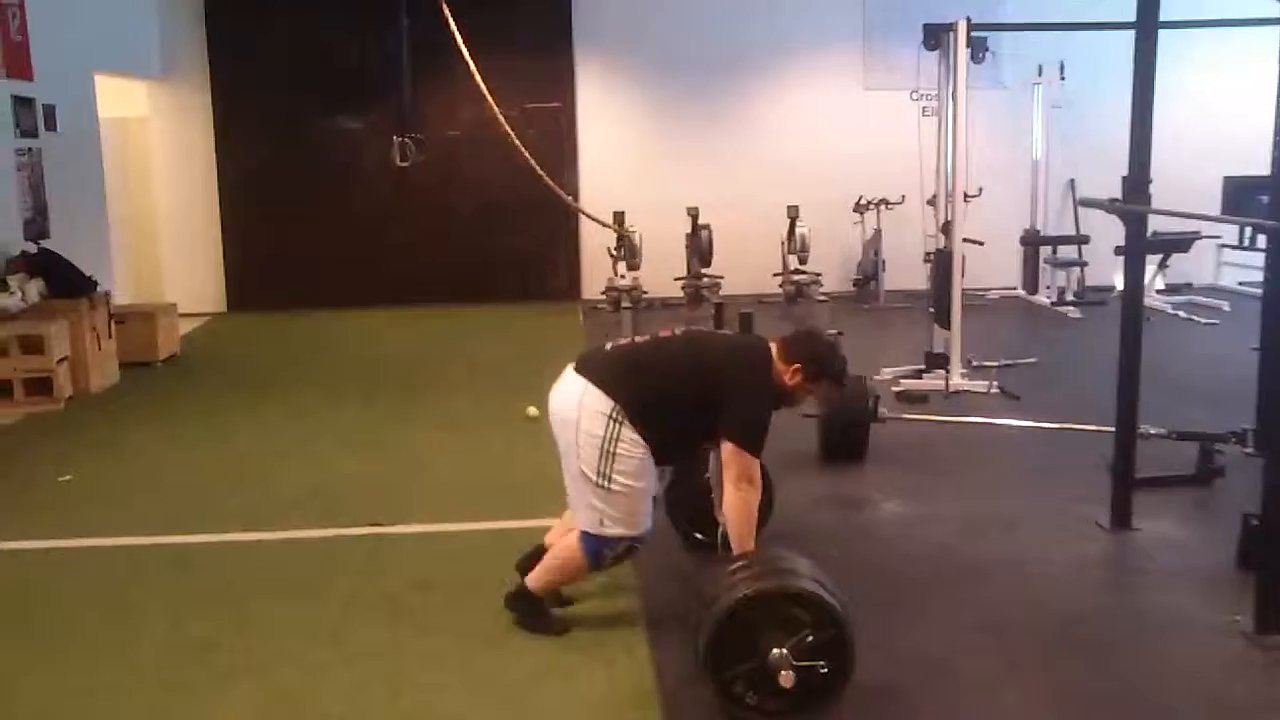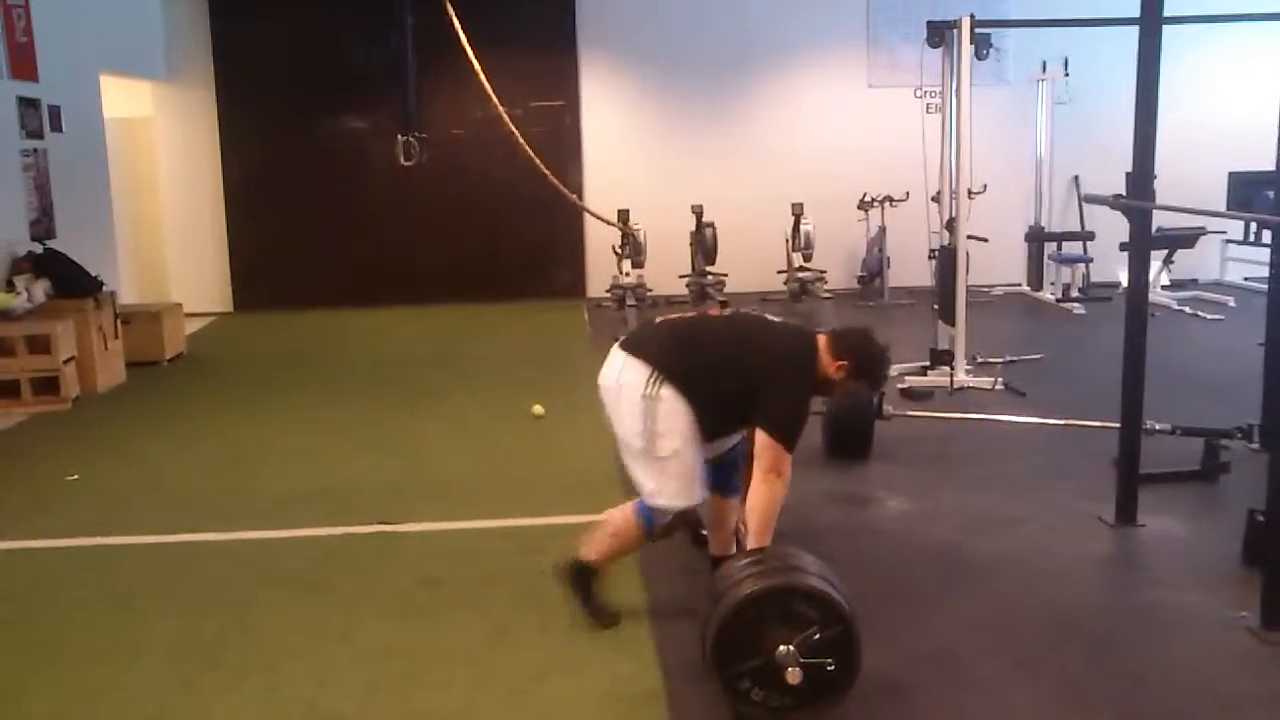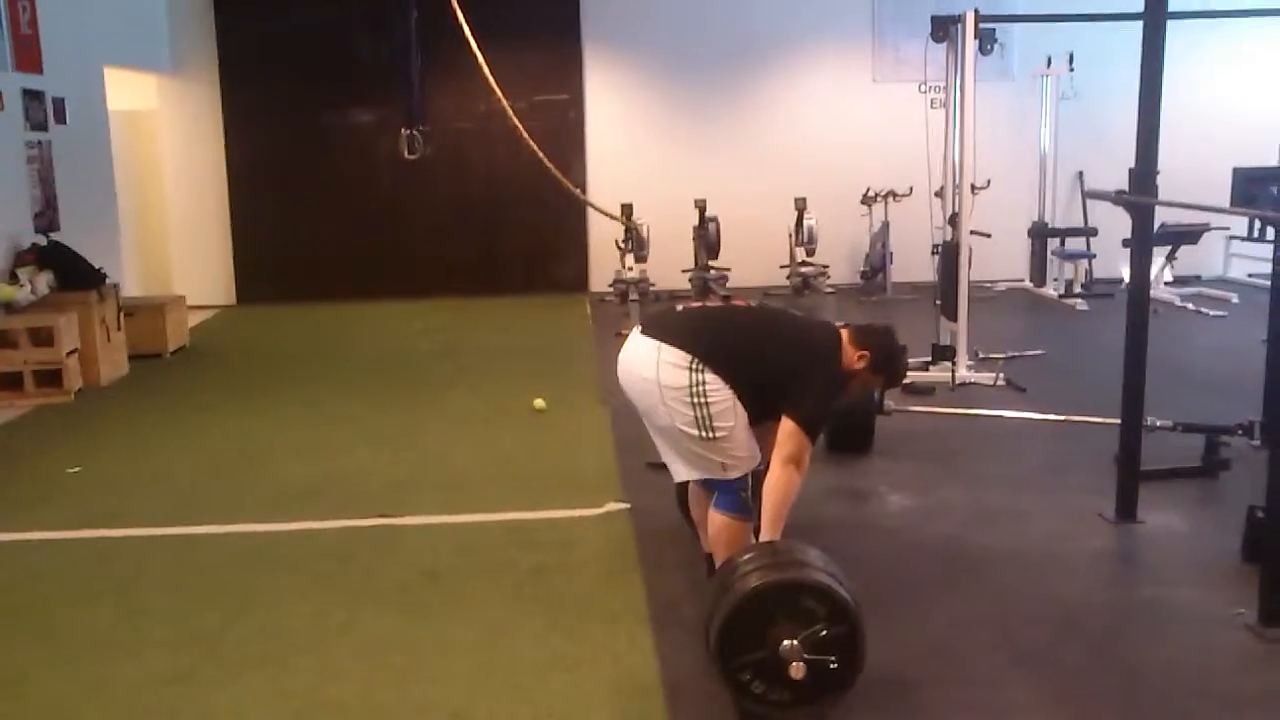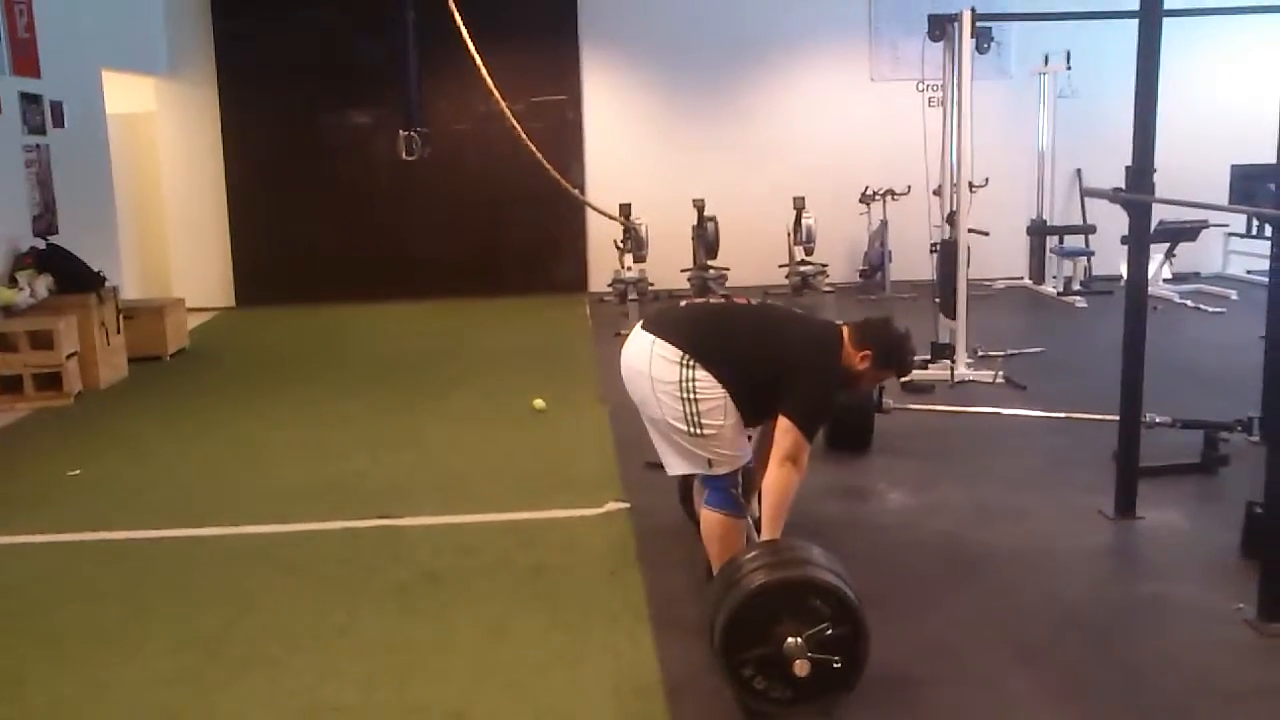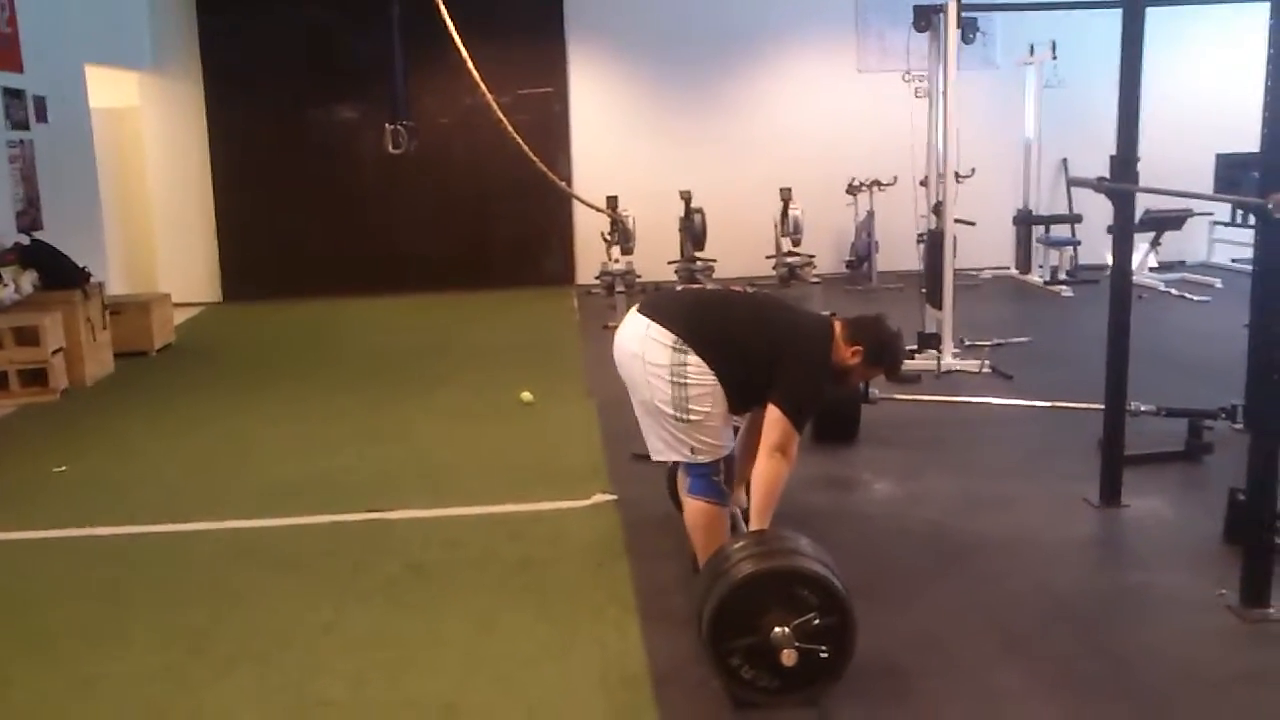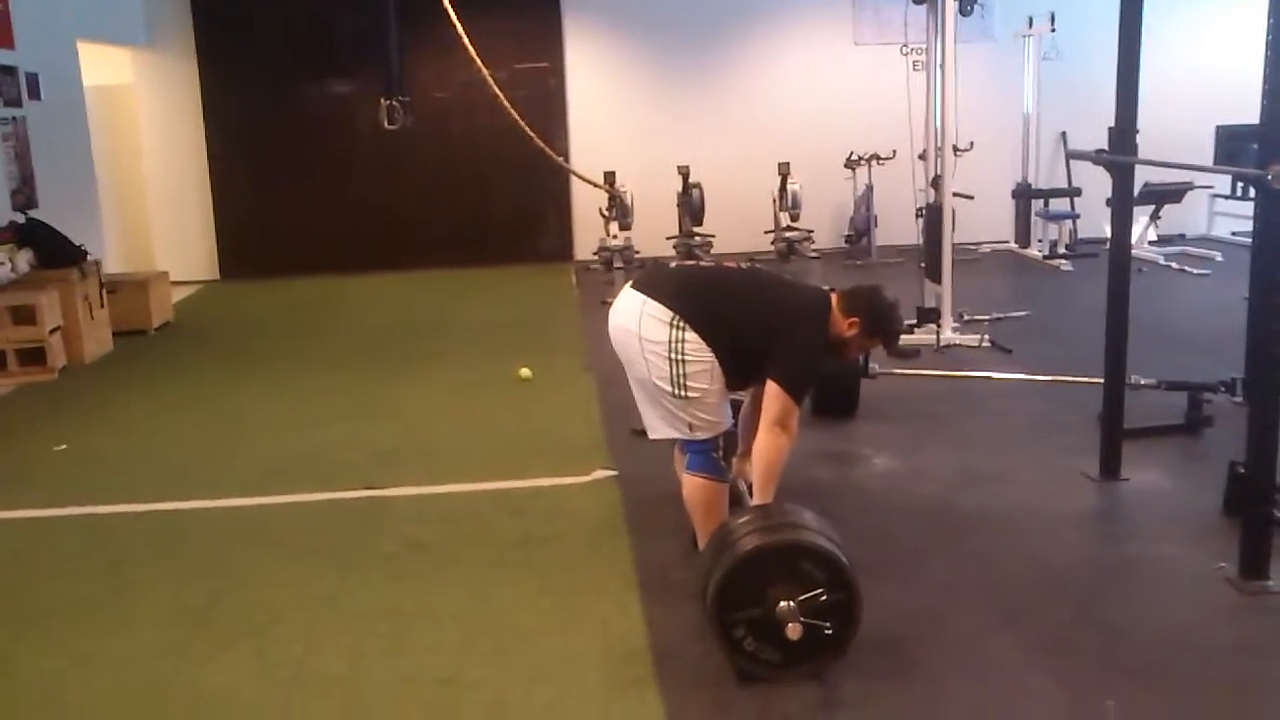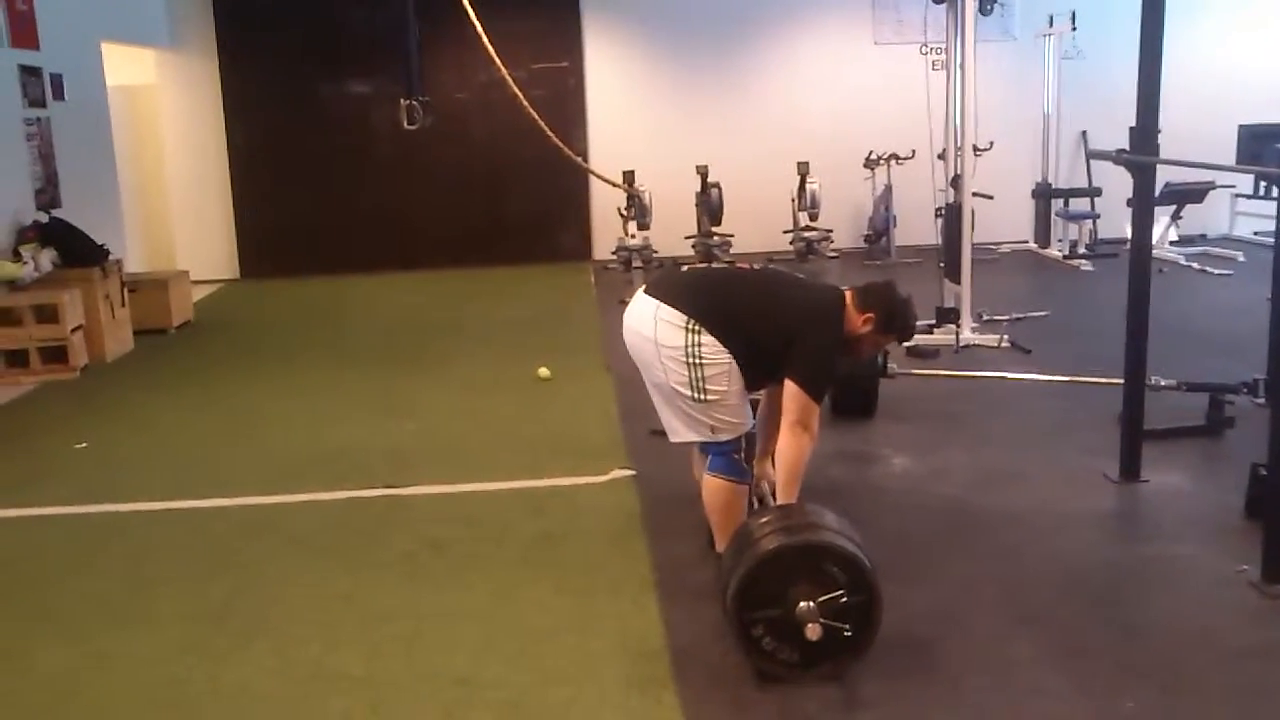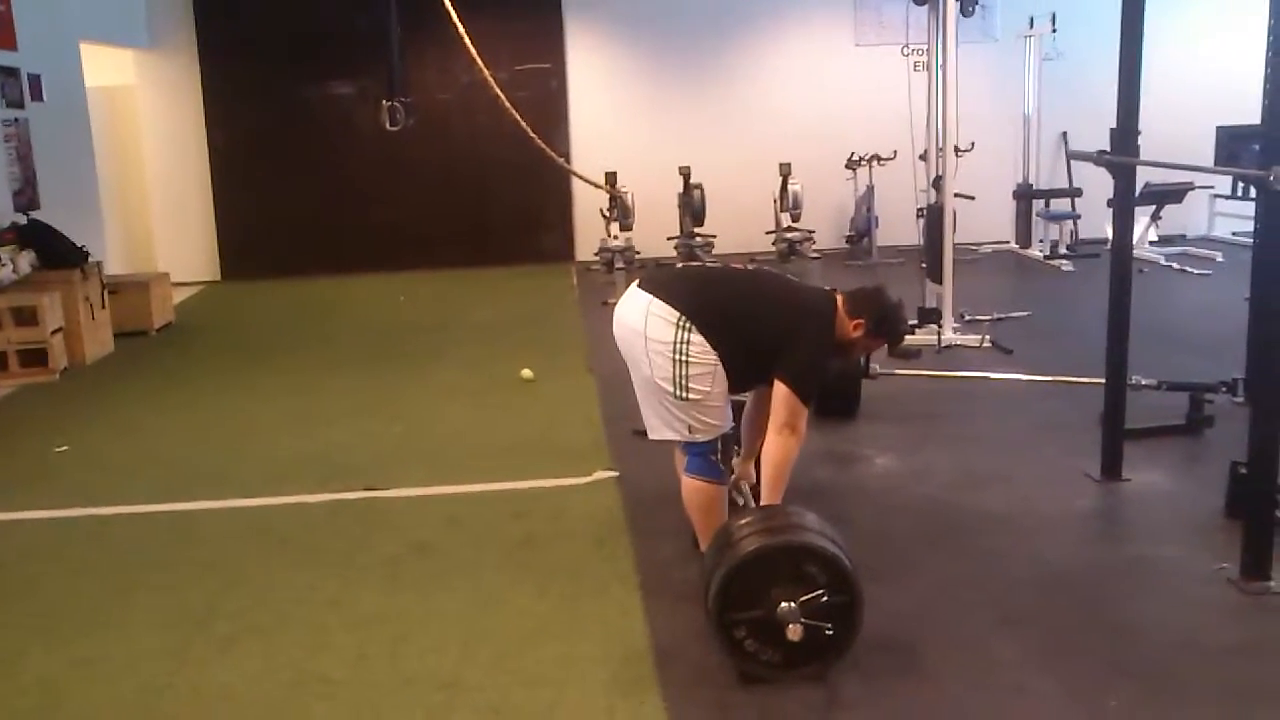
dt=0.5s
person 1, frame 1
left shoulder: (746, 358)
right shoulder: (752, 383)
right elbow: (742, 483)
left hip: (580, 389)
right hip: (601, 406)
left knee: (605, 502)
right knee: (622, 532)
left ankle: (536, 560)
right ankle: (527, 594)
person 1, frame 2
left shoulder: (789, 346)
right shoulder: (792, 373)
right elbow: (772, 472)
left hip: (645, 364)
right hip: (646, 377)
left knee: (724, 460)
right knee: (673, 502)
left ankle: (722, 563)
right ankle: (584, 568)
person 1, frame 3
left shoulder: (808, 344)
right shoulder: (823, 368)
left elbow: (767, 417)
right elbow: (789, 462)
right hip: (676, 363)
left knee: (710, 465)
right knee: (734, 478)
left ankle: (717, 566)
person 1, frame 4
left shoulder: (814, 343)
right shoulder: (820, 366)
left elbow: (772, 425)
right elbow: (787, 460)
left wrist: (749, 497)
right hip: (671, 357)
left knee: (713, 467)
right knee: (725, 479)
left ankle: (720, 566)
person 1, frame 5
left shoulder: (803, 337)
right shoulder: (810, 357)
left elbow: (759, 418)
right elbow: (776, 451)
left wrist: (737, 486)
right hip: (666, 343)
left knee: (697, 459)
right knee: (707, 467)
left ankle: (707, 556)
person 1, frame 6
left shoulder: (799, 310)
right shoulder: (807, 331)
left elbow: (761, 392)
right elbow: (777, 427)
left wrist: (743, 458)
right hip: (662, 320)
left knee: (693, 432)
right knee: (706, 442)
left ankle: (705, 529)
person 1, frame 7
left shoulder: (814, 308)
right shoulder: (822, 329)
left elbow: (776, 390)
right elbow: (798, 427)
left wrist: (762, 460)
right hip: (676, 324)
left knee: (710, 431)
right knee: (728, 444)
left ankle: (722, 531)
person 1, frame 8
left shoulder: (804, 312)
right shoulder: (813, 332)
left elbow: (764, 392)
right elbow: (786, 428)
left wrist: (746, 462)
right hip: (667, 321)
left knee: (692, 432)
right knee: (705, 445)
left ankle: (705, 528)
